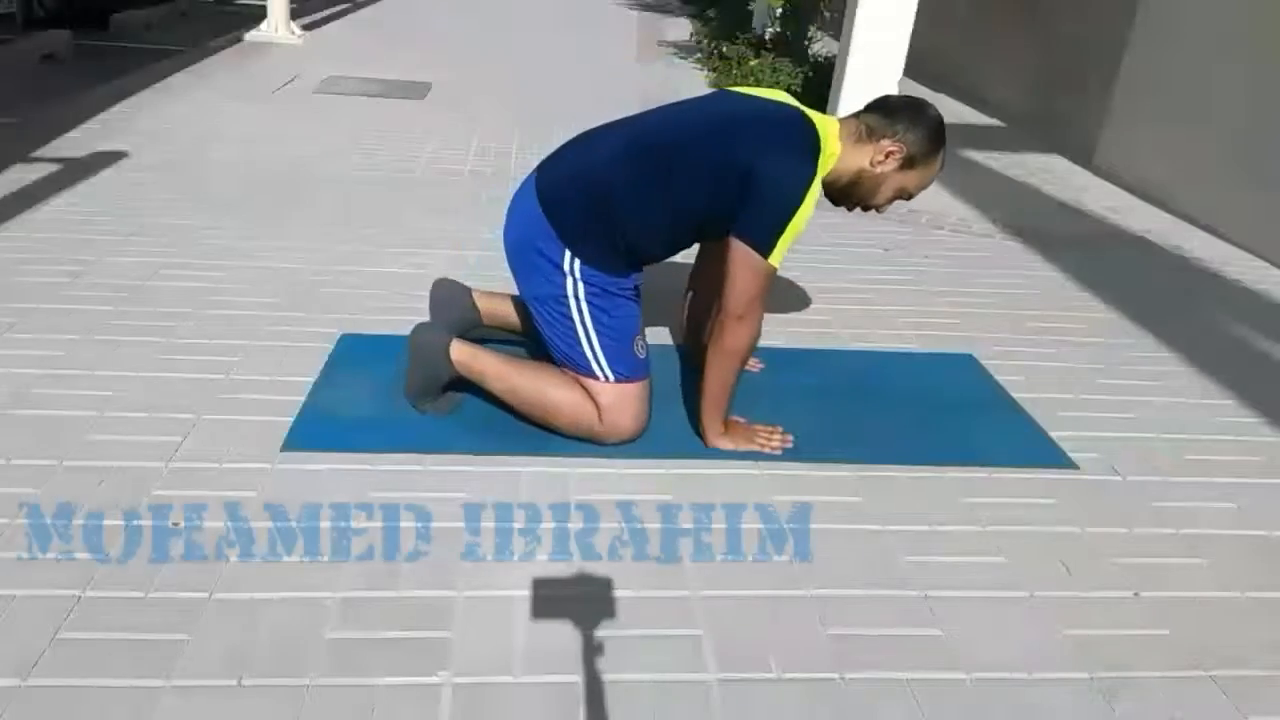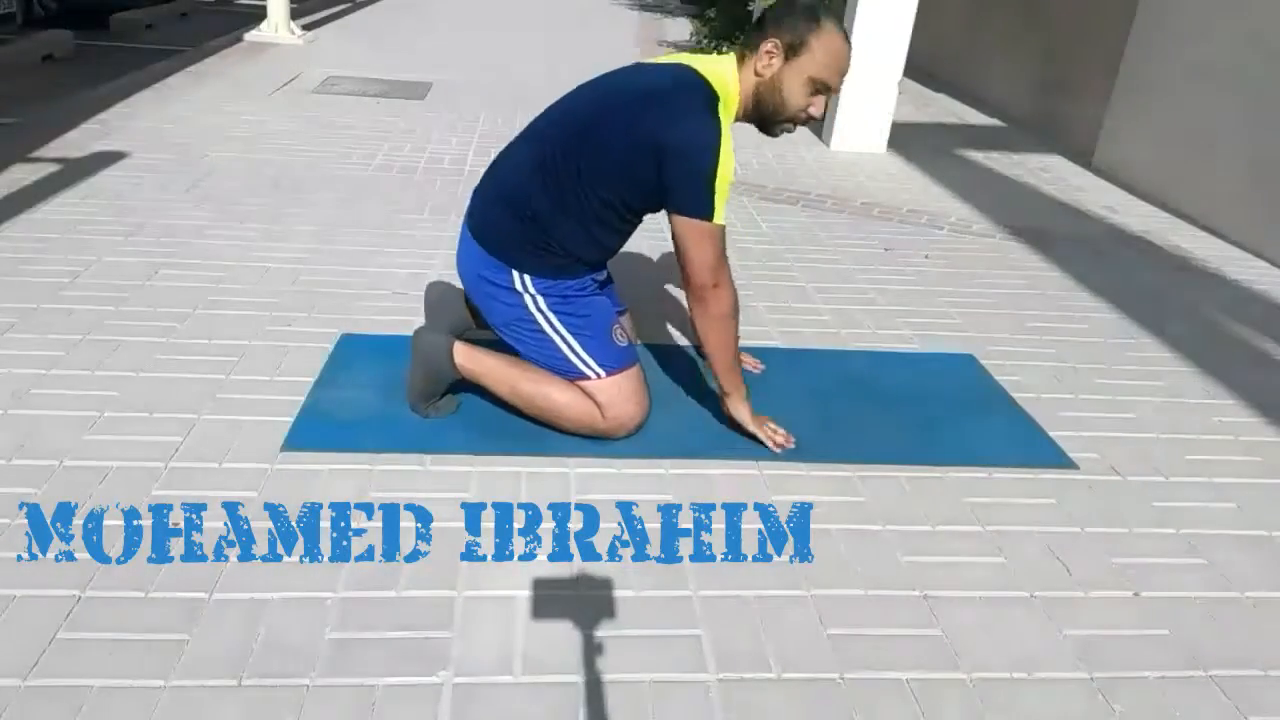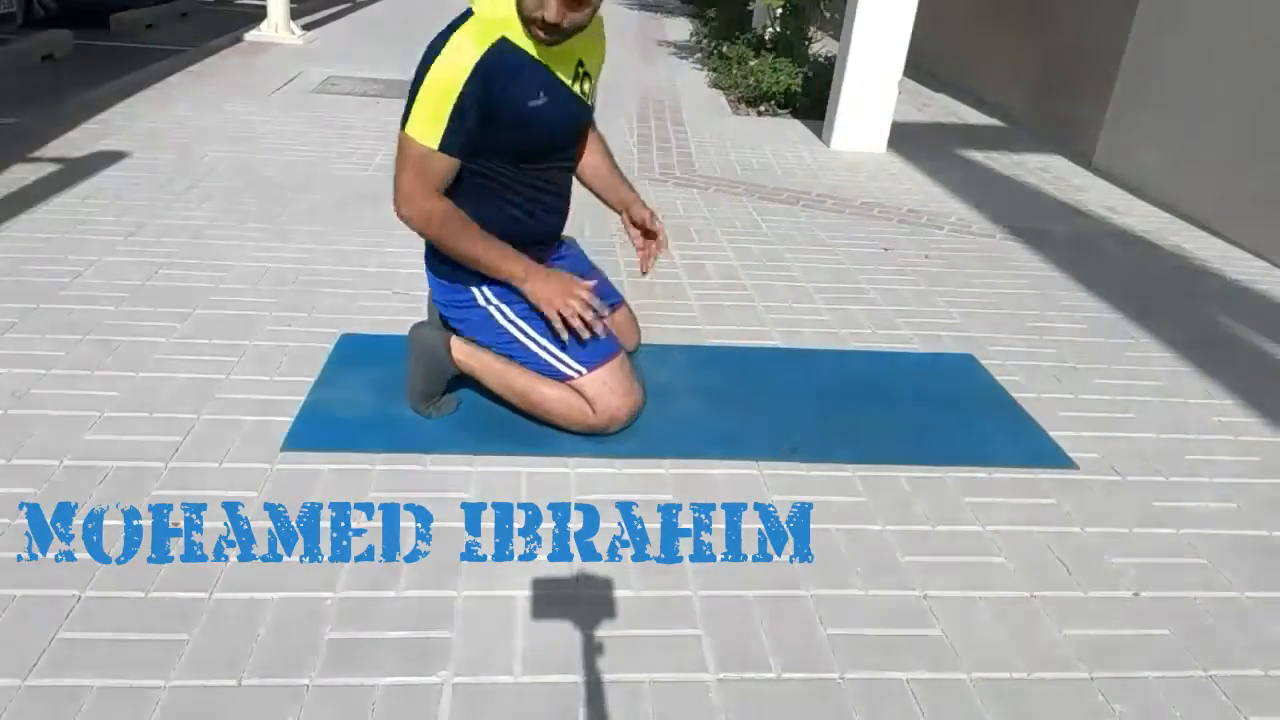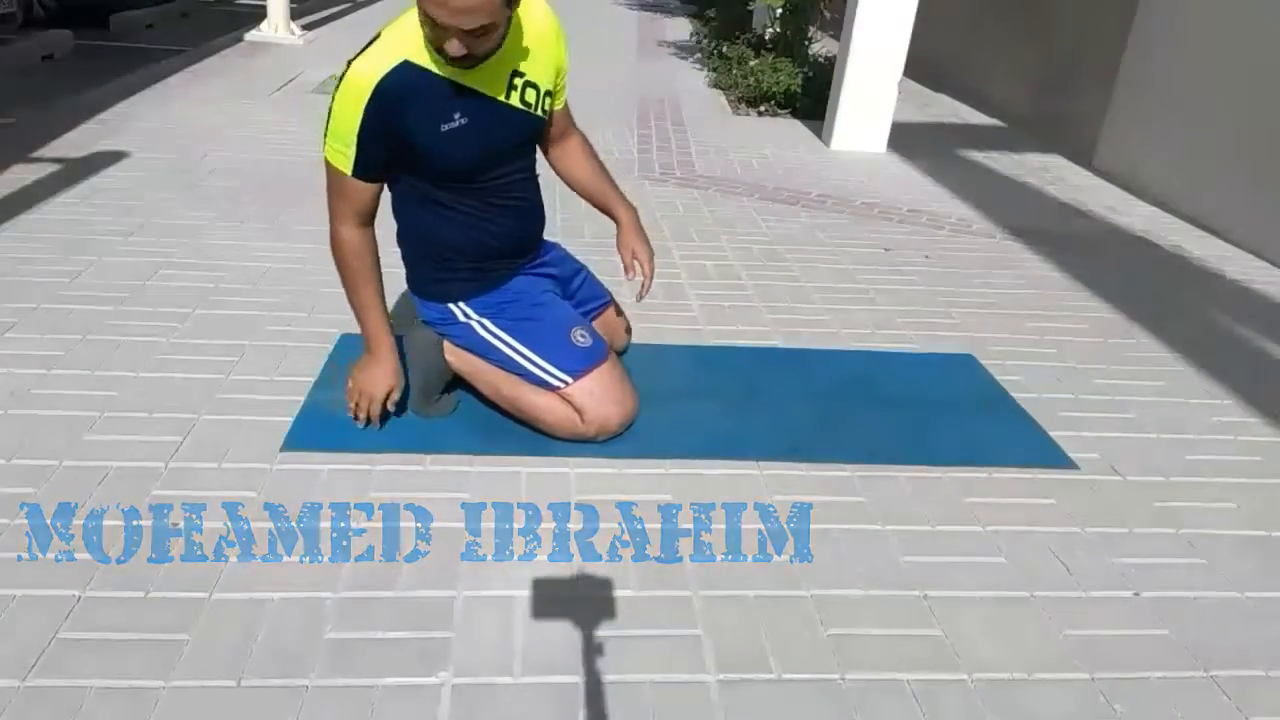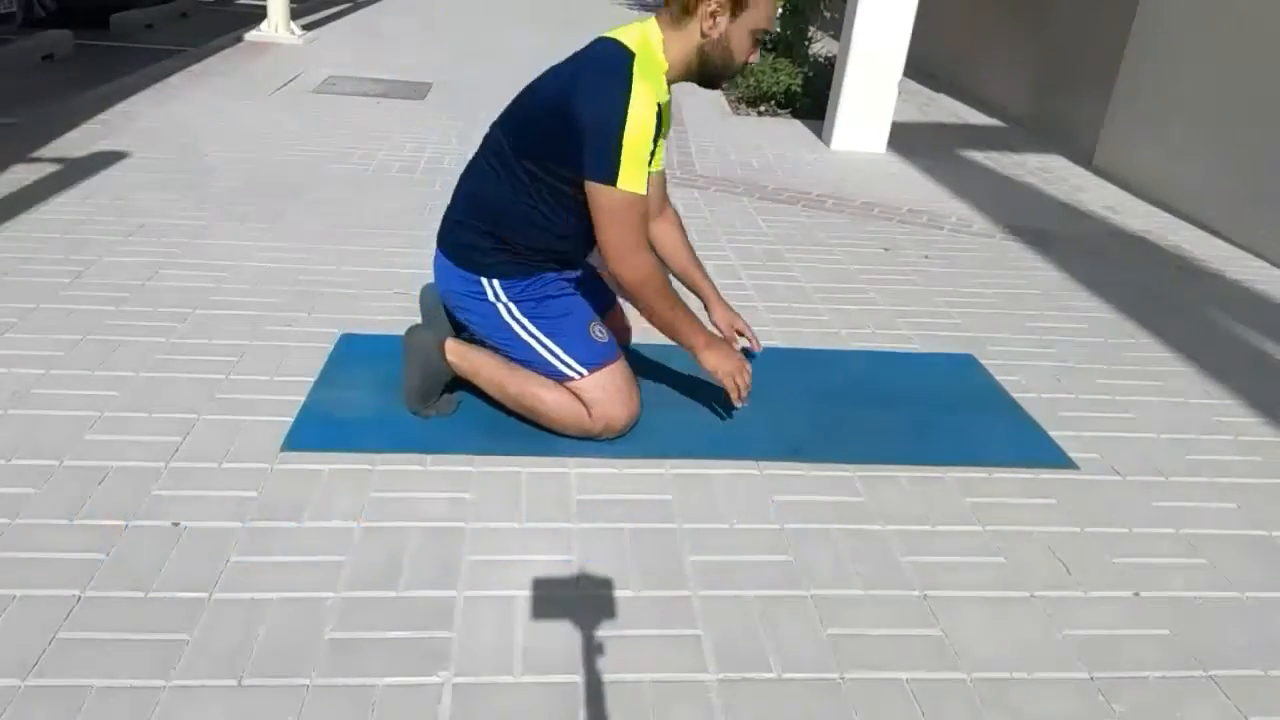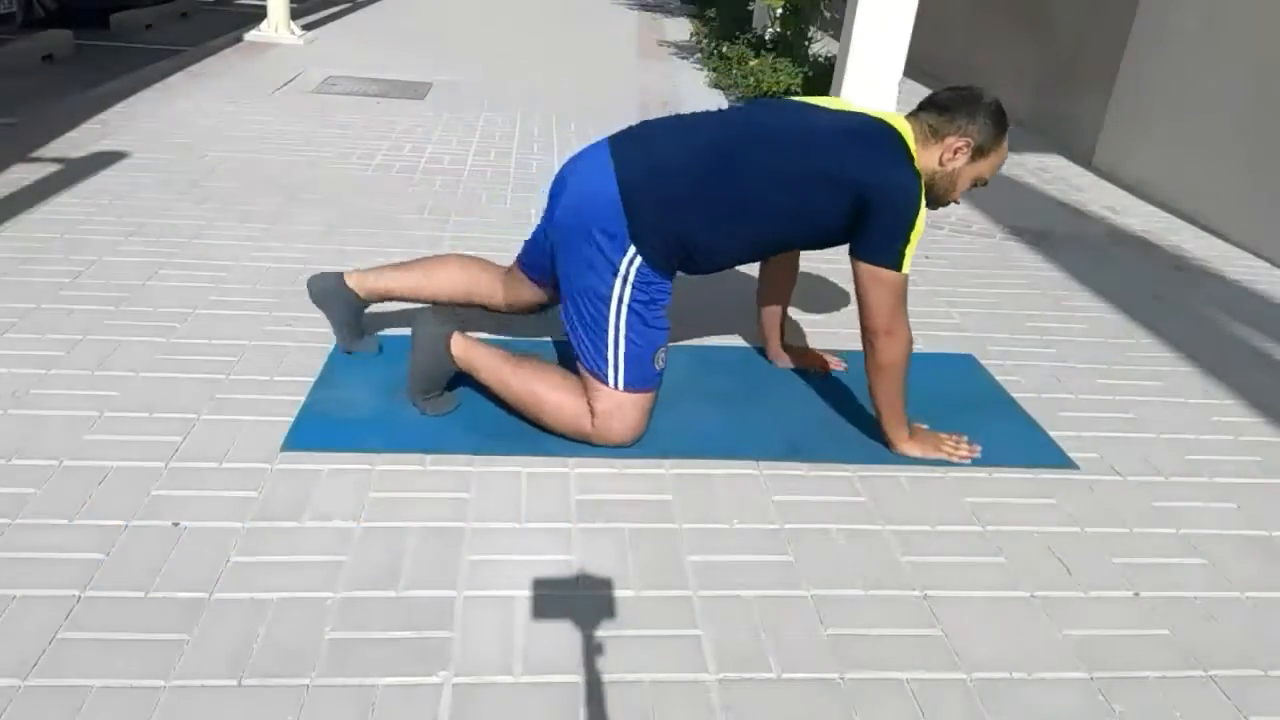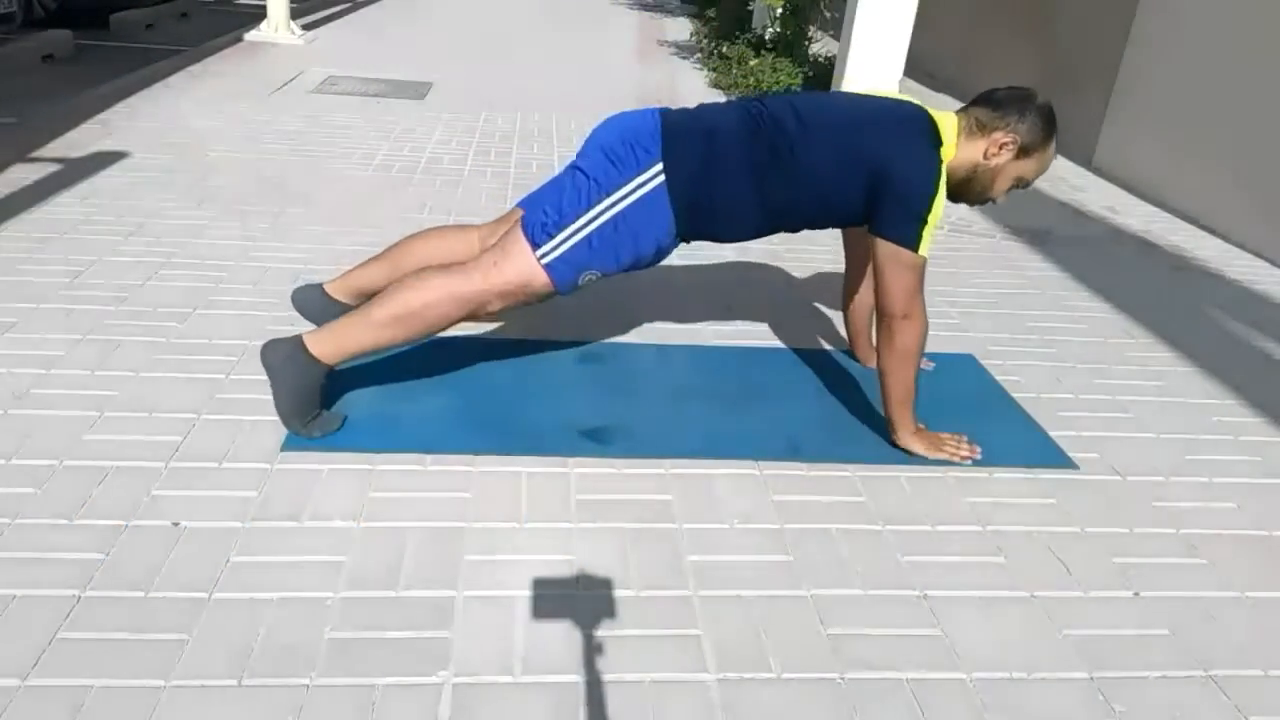
dt=0.7s
person 1, frame 1
left shoulder: (787, 128)
right shoulder: (790, 172)
left elbow: (716, 244)
right elbow: (739, 313)
left wrist: (697, 343)
right wrist: (715, 427)
left hip: (554, 205)
right hip: (567, 238)
right knee: (619, 416)
left ankle: (468, 305)
right ankle: (452, 353)
person 1, frame 2
left shoulder: (693, 81)
right shoulder: (697, 121)
left elbow: (695, 229)
right elbow: (709, 284)
left wrist: (713, 339)
right wrist: (734, 395)
left hip: (533, 242)
right hip: (517, 264)
left knee: (621, 341)
right knee: (623, 409)
left ankle: (482, 310)
right ankle: (457, 355)
person 1, frame 3
right shoulder: (467, 56)
right elbow: (415, 200)
left wrist: (629, 204)
right wrist: (530, 278)
left hip: (542, 249)
right hip: (481, 274)
left knee: (624, 335)
right knee: (616, 403)
left ankle: (464, 323)
right ankle: (455, 349)
person 1, frame 4
right shoulder: (375, 83)
right elbow: (351, 224)
left wrist: (624, 214)
right wrist: (381, 348)
left hip: (535, 254)
right hip: (468, 289)
left knee: (614, 334)
right knee: (611, 411)
left ankle: (469, 341)
right ankle: (449, 352)
person 1, frame 5
left shoulder: (643, 75)
right shoulder: (623, 87)
left elbow: (657, 214)
right elbow: (625, 257)
left wrist: (713, 301)
right wrist: (705, 346)
left hip: (538, 251)
right hip: (494, 270)
left knee: (615, 334)
right knee: (614, 410)
left ankle: (463, 314)
right ankle: (450, 352)
person 1, frame 6
left shoulder: (853, 133)
right shoulder: (895, 184)
left elbow: (780, 234)
right elbow: (885, 331)
left wrist: (775, 348)
right wrist: (899, 433)
left hip: (605, 168)
right hip: (623, 227)
left knee: (515, 290)
right knee: (614, 421)
left ankle: (346, 288)
right ankle: (454, 350)
person 1, frame 7
left shoulder: (898, 135)
right shoulder: (917, 164)
left elbow: (861, 255)
right elbow: (902, 313)
left wrist: (863, 349)
right wrist: (906, 428)
left hip: (654, 146)
right hip: (655, 170)
left knee: (489, 238)
right knee: (493, 280)
left ankle: (334, 294)
right ankle: (308, 355)
